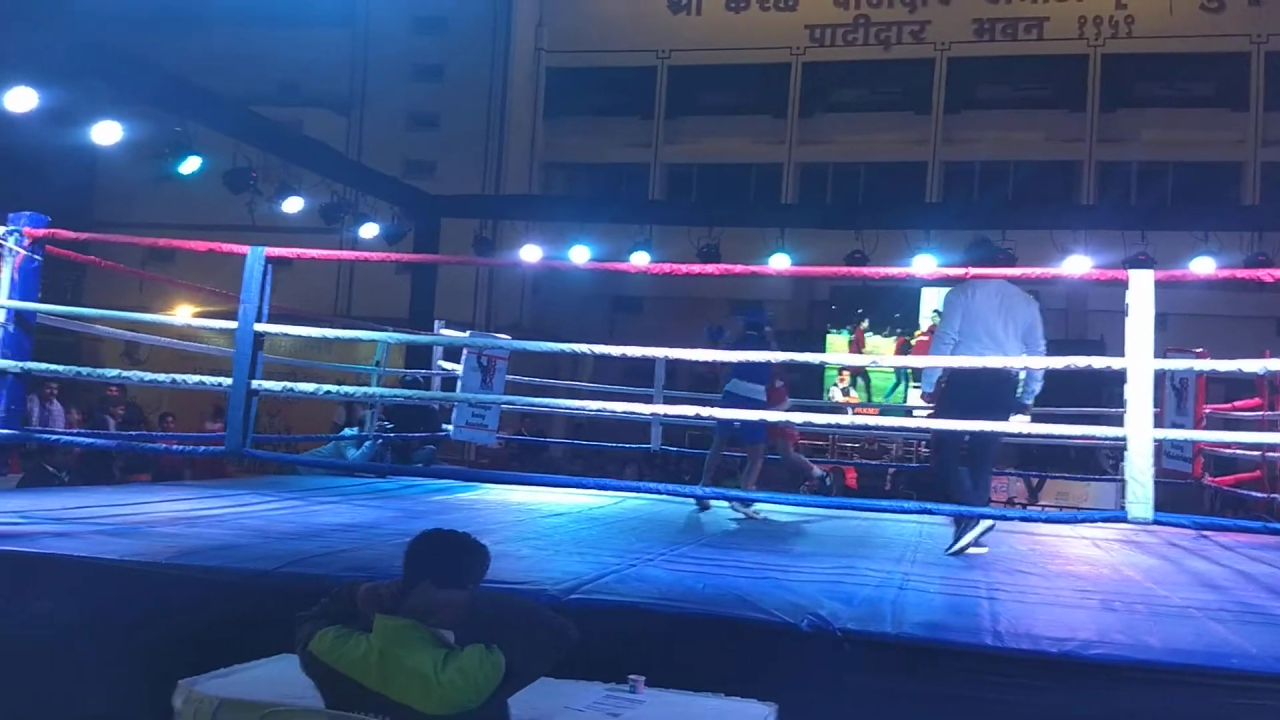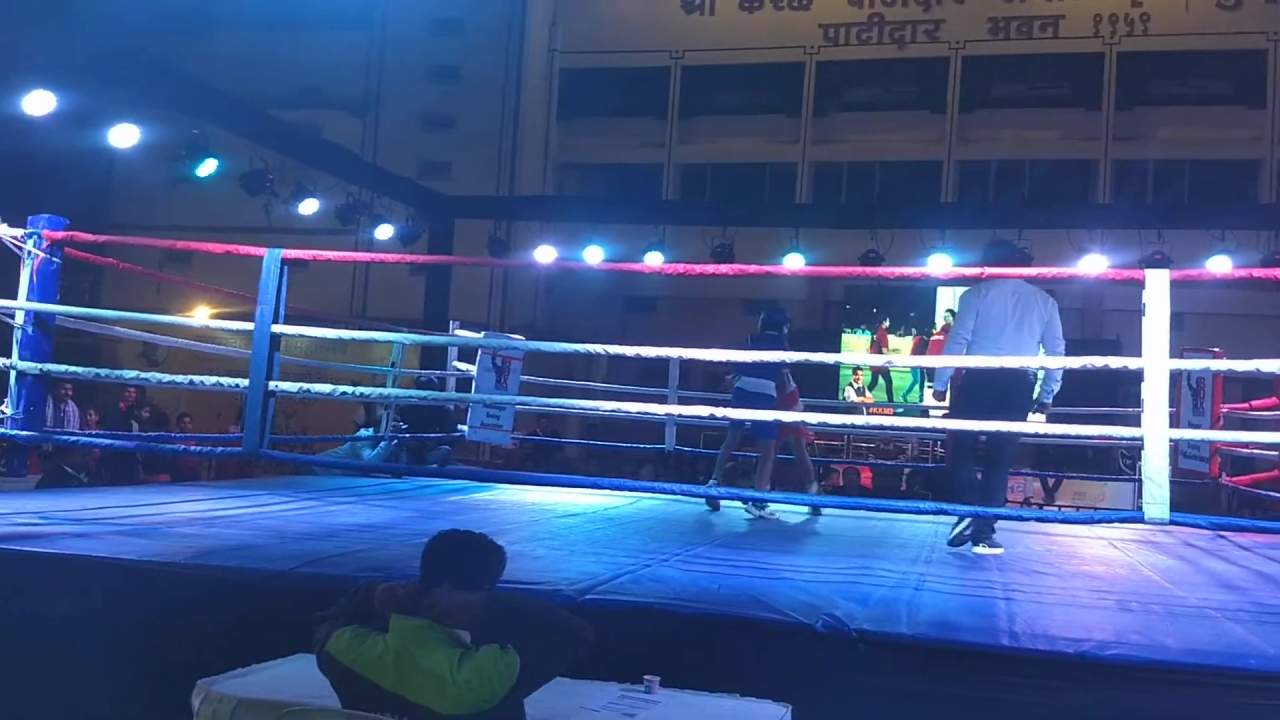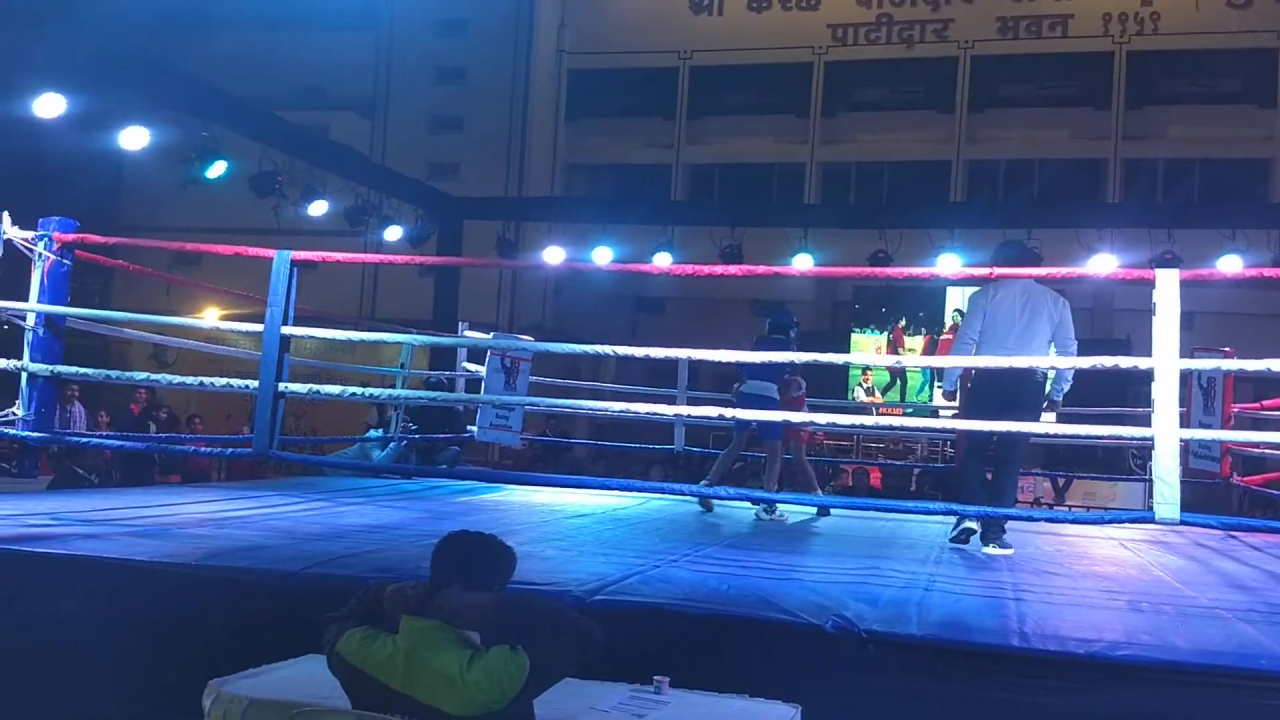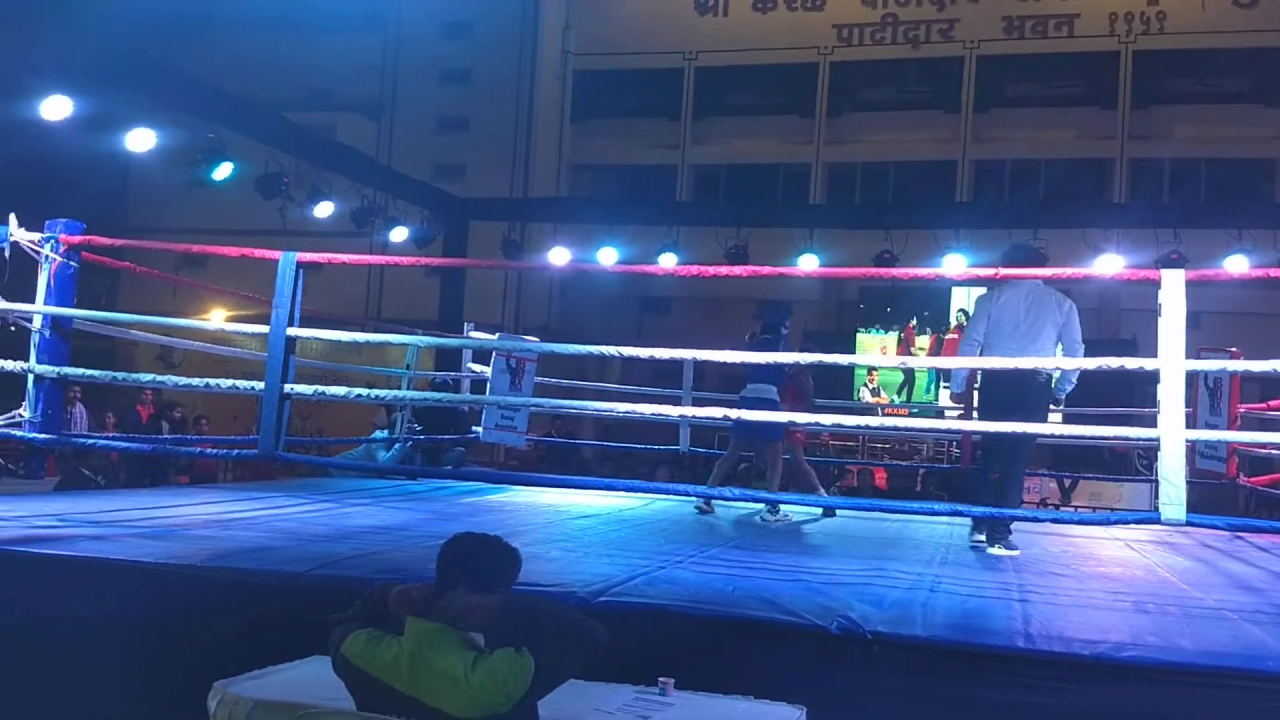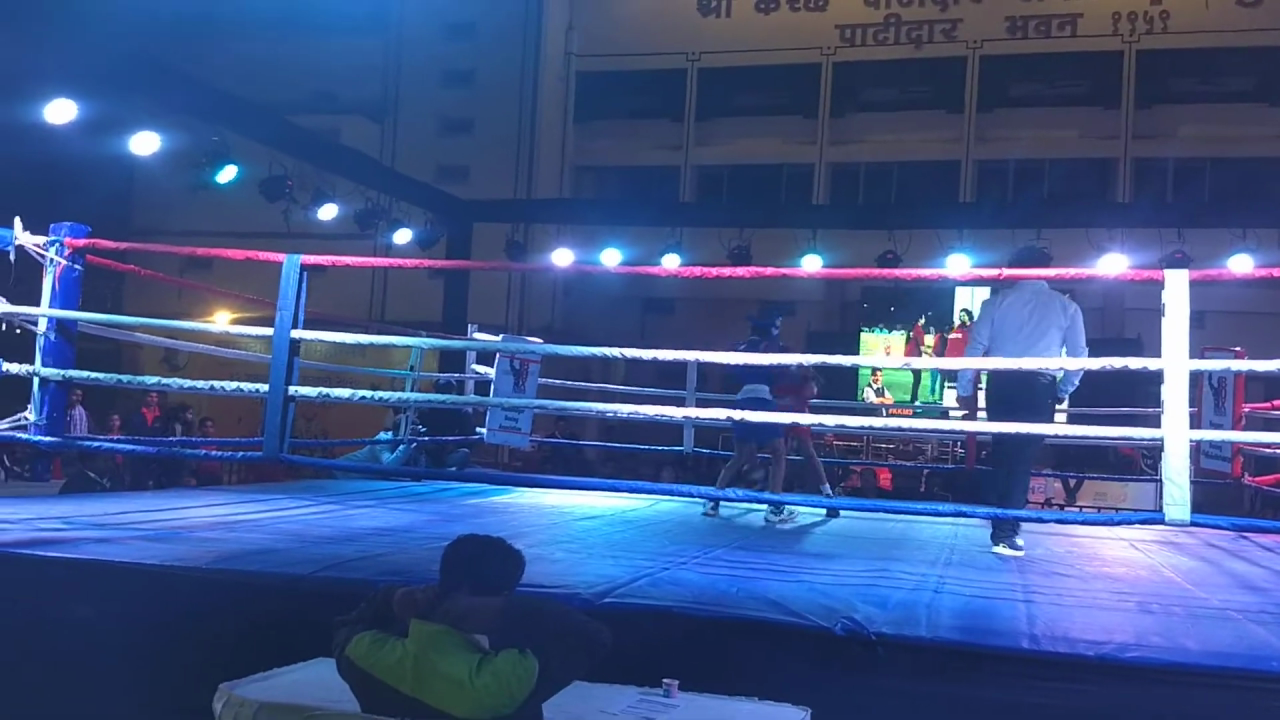
dt=0.1s
person 1, frame 1
left shoulder: (962, 293)
right shoulder: (1025, 300)
left elbow: (945, 340)
right elbow: (1037, 351)
left wrist: (929, 384)
right wrist: (1028, 395)
left hip: (966, 380)
right hip: (1003, 384)
left knee: (948, 453)
right knee: (982, 459)
left ankle: (972, 517)
right ankle: (971, 527)
person 1, frame 2
left shoulder: (978, 294)
right shoulder: (1043, 301)
left elbow: (957, 340)
right elbow: (1056, 350)
left wrist: (940, 382)
right wrist: (1047, 394)
left hip: (979, 380)
right hip: (1019, 384)
left knee: (961, 451)
right knee: (999, 460)
left ankle: (969, 513)
right ankle: (983, 533)
person 1, frame 3
left shoulder: (987, 294)
right shoulder: (1054, 301)
left elbow: (965, 340)
right elbow: (1068, 350)
left wrist: (950, 382)
right wrist: (1058, 392)
left hip: (989, 381)
right hip: (1029, 384)
left knee: (972, 451)
right knee: (1009, 460)
left ankle: (971, 514)
right ankle: (993, 533)
person 1, frame 4
left shoulder: (992, 297)
right shoulder: (1061, 303)
left elbow: (970, 343)
right elbow: (1075, 352)
left wrist: (958, 385)
right wrist: (1060, 391)
left hip: (995, 382)
right hip: (1034, 384)
left knee: (991, 455)
right knee: (1016, 461)
left ankle: (982, 525)
right ankle: (998, 535)
person 1, frame 5
left shoulder: (997, 301)
right shoulder: (1066, 306)
left elbow: (975, 347)
right elbow: (1078, 355)
left wrist: (965, 388)
right wrist: (1063, 390)
left hip: (1001, 384)
right hip: (1039, 386)
left knee: (1003, 457)
right knee: (1021, 461)
left ankle: (1007, 529)
right ankle: (1004, 534)
person 2, frame 1
left shoulder: (340, 654)
right shoulder: (474, 674)
left elbow: (309, 624)
right elbow: (560, 633)
left wrist: (354, 596)
right wrist: (473, 607)
person 2, frame 2
left shoulder: (354, 651)
right shoulder: (489, 673)
left elbow: (327, 625)
right elbow: (576, 633)
left wrist: (371, 597)
right wrist: (491, 607)
person 2, frame 3
left shoulder: (367, 654)
right shoulder: (499, 674)
left elbow: (337, 626)
right elbow: (586, 634)
left wrist: (380, 598)
right wrist: (500, 607)
person 2, frame 4
left shoulder: (372, 655)
right shoulder: (504, 677)
left elbow: (343, 628)
right elbow: (590, 636)
left wrist: (386, 600)
right wrist: (506, 609)
person 2, frame 5
left shoulder: (377, 658)
right shoulder: (508, 679)
left elbow: (347, 630)
right elbow: (595, 637)
left wrist: (390, 602)
right wrist: (509, 611)
person 3, frame 1
left shoulder: (740, 342)
right shoulder: (766, 344)
left hip: (731, 396)
right hip: (754, 402)
left knee: (717, 446)
right knee: (756, 456)
right ankle: (743, 498)
person 3, frame 2
left shoulder: (754, 340)
right shoulder: (782, 345)
left elbow: (741, 366)
left hip: (742, 393)
right hip: (764, 397)
left knee: (731, 443)
right knee: (767, 453)
left ankle: (714, 483)
right ankle: (758, 502)
person 3, frame 3
left shoulder: (759, 343)
right shoulder: (788, 347)
left elbow: (746, 368)
left hip: (746, 396)
right hip: (767, 400)
left knee: (735, 446)
right knee: (774, 456)
left ankle: (709, 484)
right ankle: (767, 506)
person 3, frame 4
left shoulder: (752, 346)
right shoulder: (779, 344)
left hip: (745, 401)
right hip: (766, 402)
left knee: (731, 453)
right knee: (775, 458)
left ankle: (706, 497)
right ankle: (771, 508)
person 3, frame 5
left shoulder: (743, 348)
right shoulder: (768, 345)
left hip: (742, 403)
right hip: (761, 402)
left knee: (740, 457)
right knee: (778, 456)
left ankle: (713, 501)
right ankle: (775, 508)
